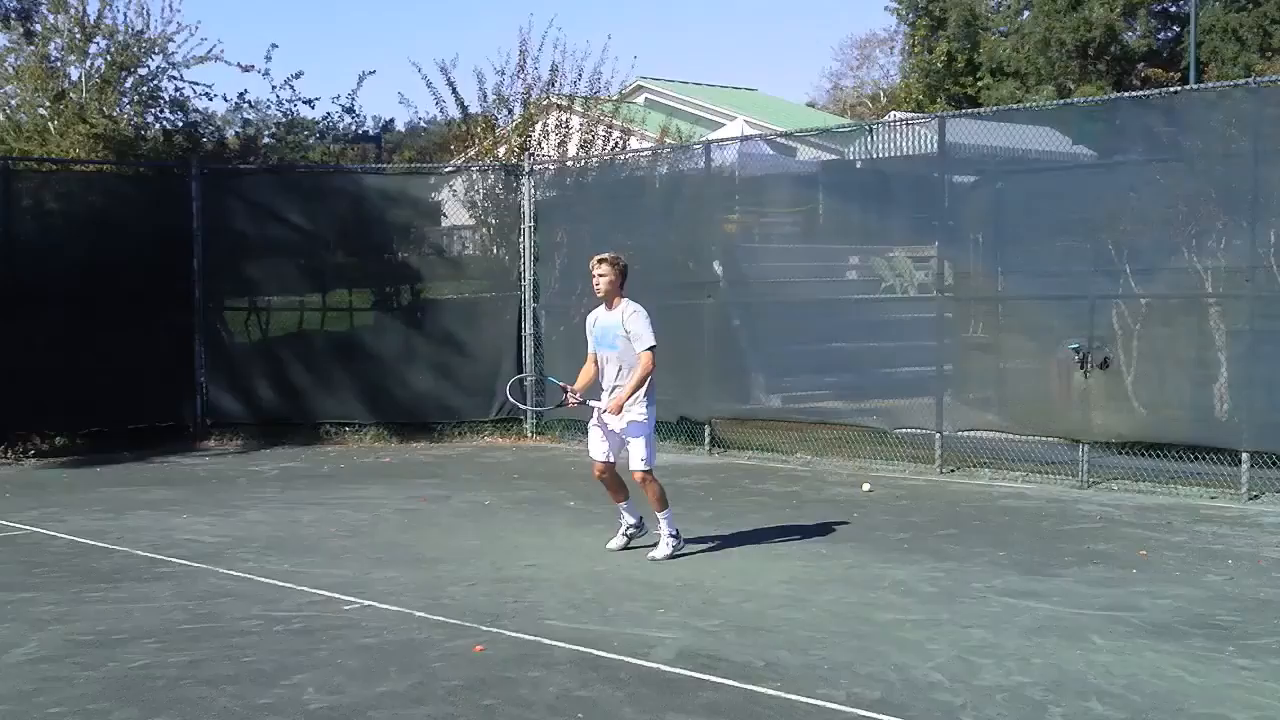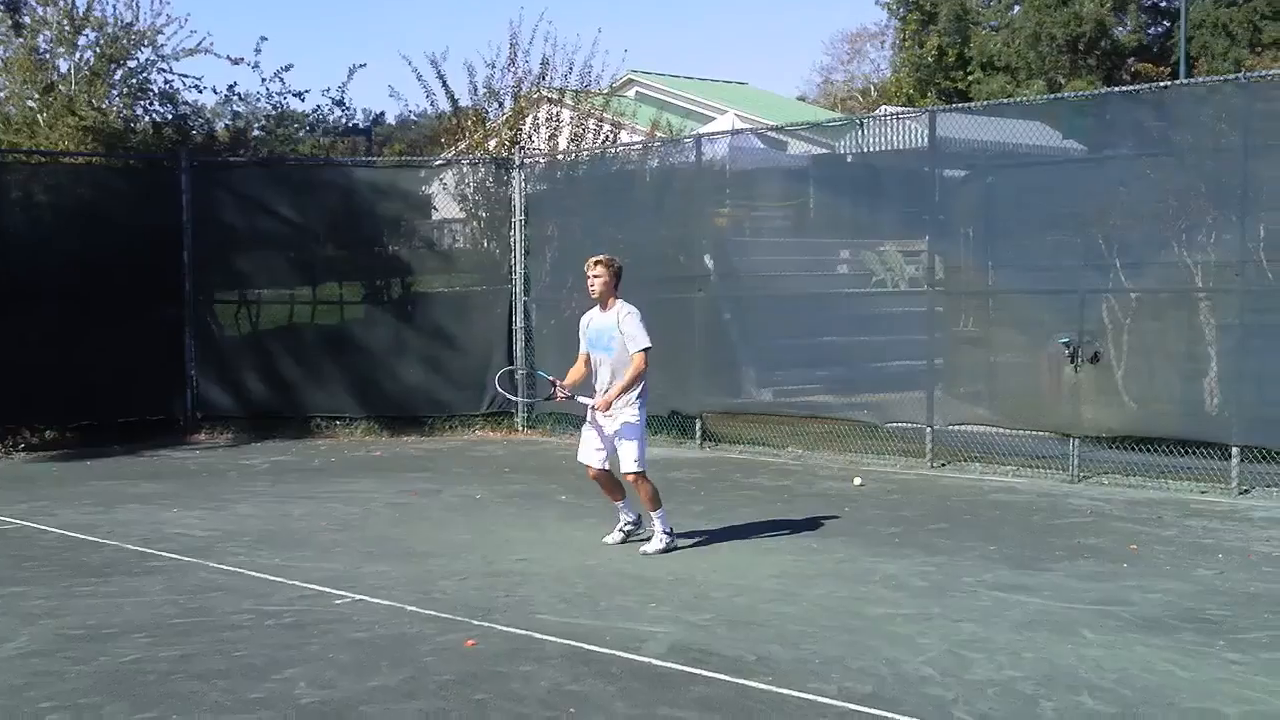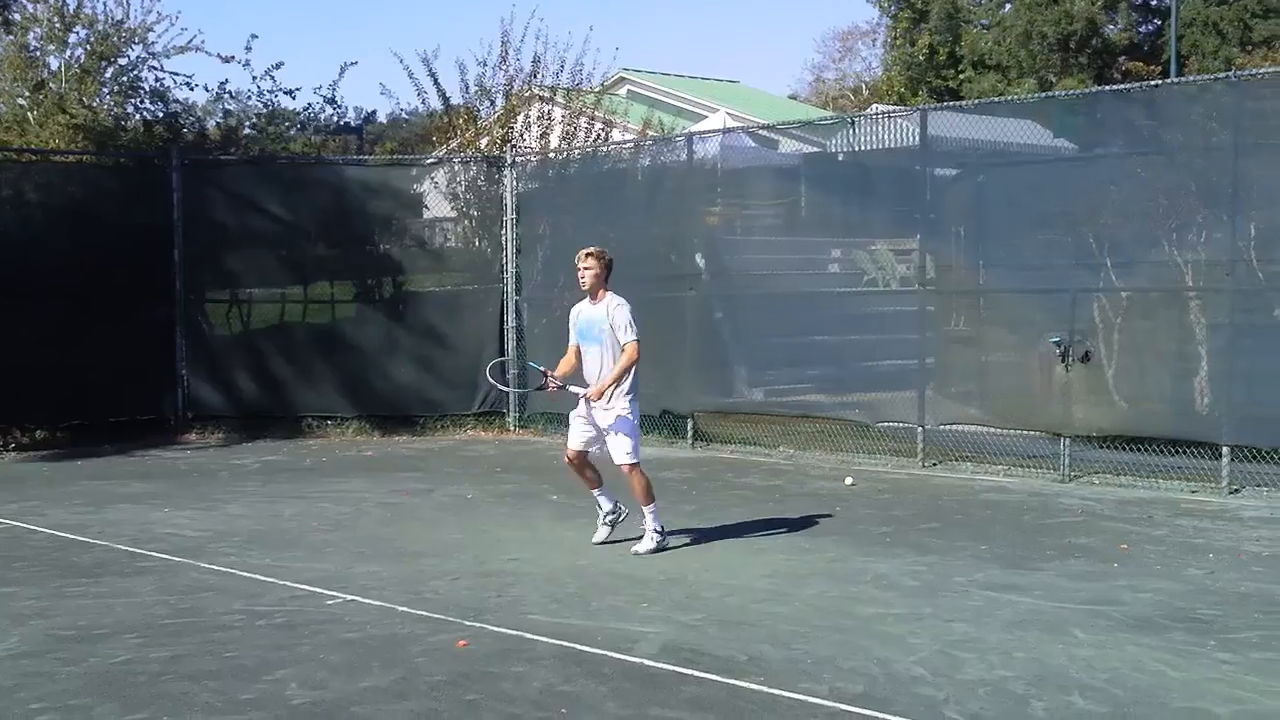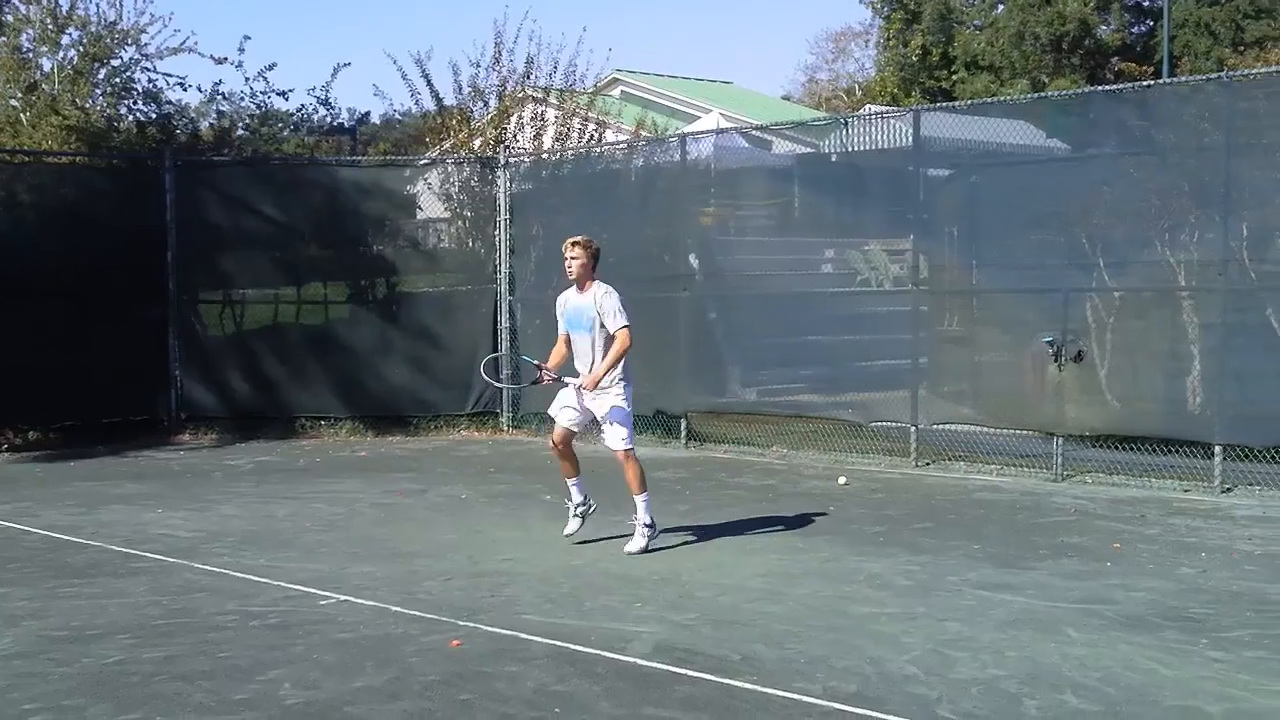
dt=0.1s
person 1, frame 1
left shoulder: (634, 313)
right shoulder: (593, 319)
left elbow: (648, 362)
left wrist: (623, 397)
right wrist: (577, 388)
left hip: (635, 406)
right hip: (608, 406)
left knee: (642, 474)
right knee: (601, 470)
left ankle: (671, 535)
right ankle: (632, 523)
person 1, frame 2
left shoulder: (628, 315)
right shoulder: (587, 319)
left elbow: (640, 363)
right elbow: (583, 363)
left wrist: (612, 395)
right wrist: (566, 384)
left hip: (627, 408)
right hip: (601, 407)
left knee: (634, 475)
right knee: (595, 471)
left ankle: (663, 531)
right ankle: (630, 520)
person 1, frame 3
left shoulder: (617, 307)
right shoulder: (577, 311)
left elbow: (632, 353)
right elbow: (573, 355)
left wrist: (605, 386)
right wrist: (558, 374)
left hip: (618, 400)
right hip: (590, 398)
left knee: (629, 466)
right knee: (574, 457)
left ankle: (654, 530)
right ankle: (611, 509)
person 1, frame 4
left shoulder: (605, 295)
right shoulder: (564, 300)
left elbow: (624, 340)
right elbow: (563, 344)
left wrist: (599, 374)
right wrist: (550, 366)
left hip: (611, 388)
right hip: (580, 386)
left knee: (624, 453)
right knee: (558, 442)
left ankle: (645, 523)
right ankle: (580, 502)
